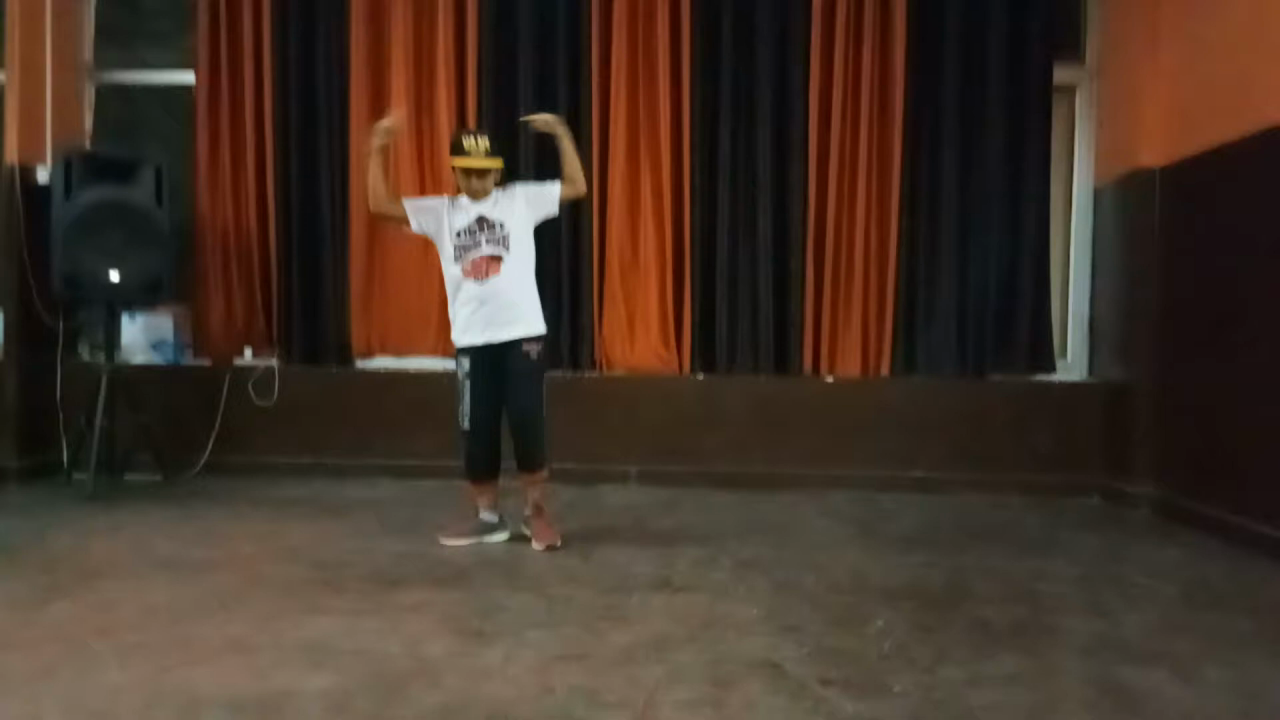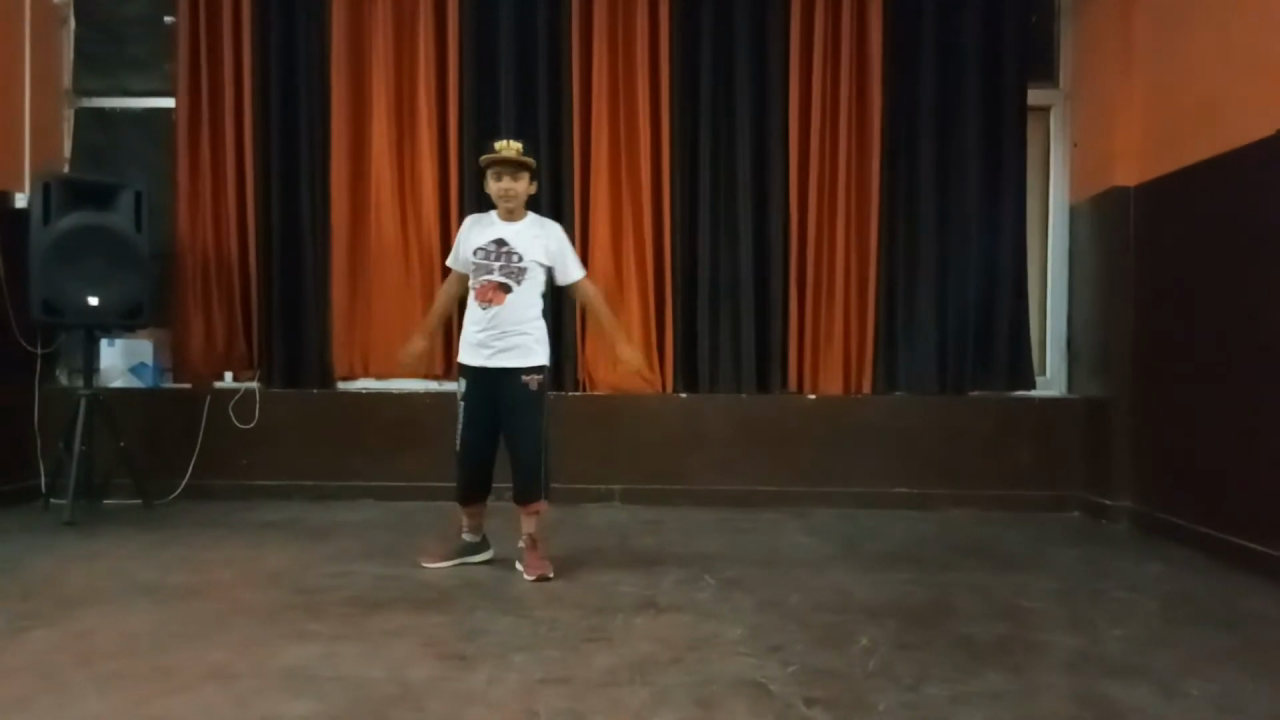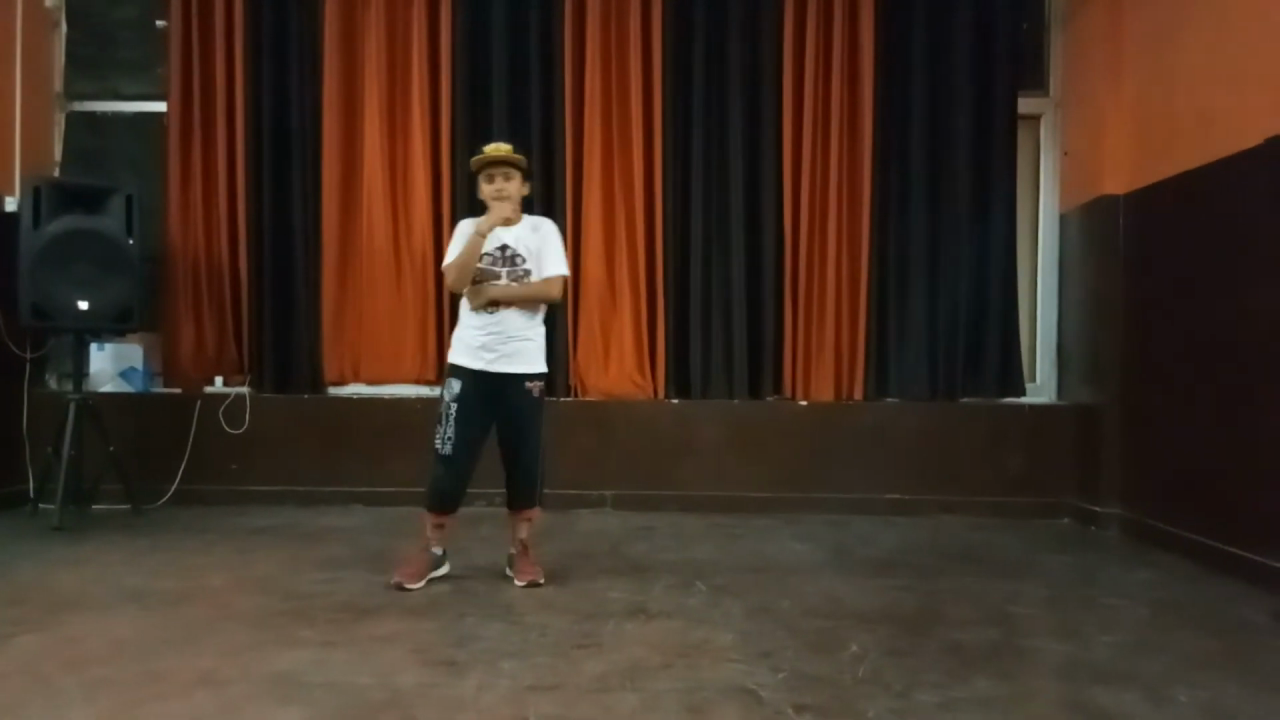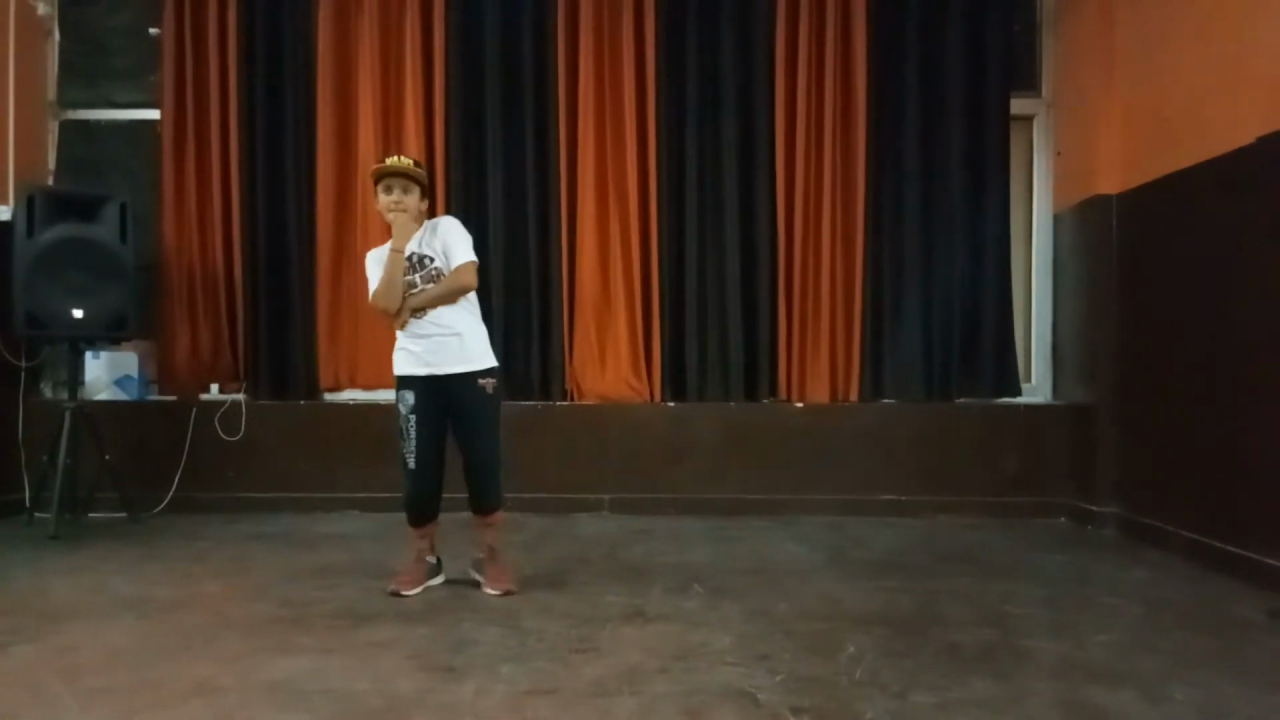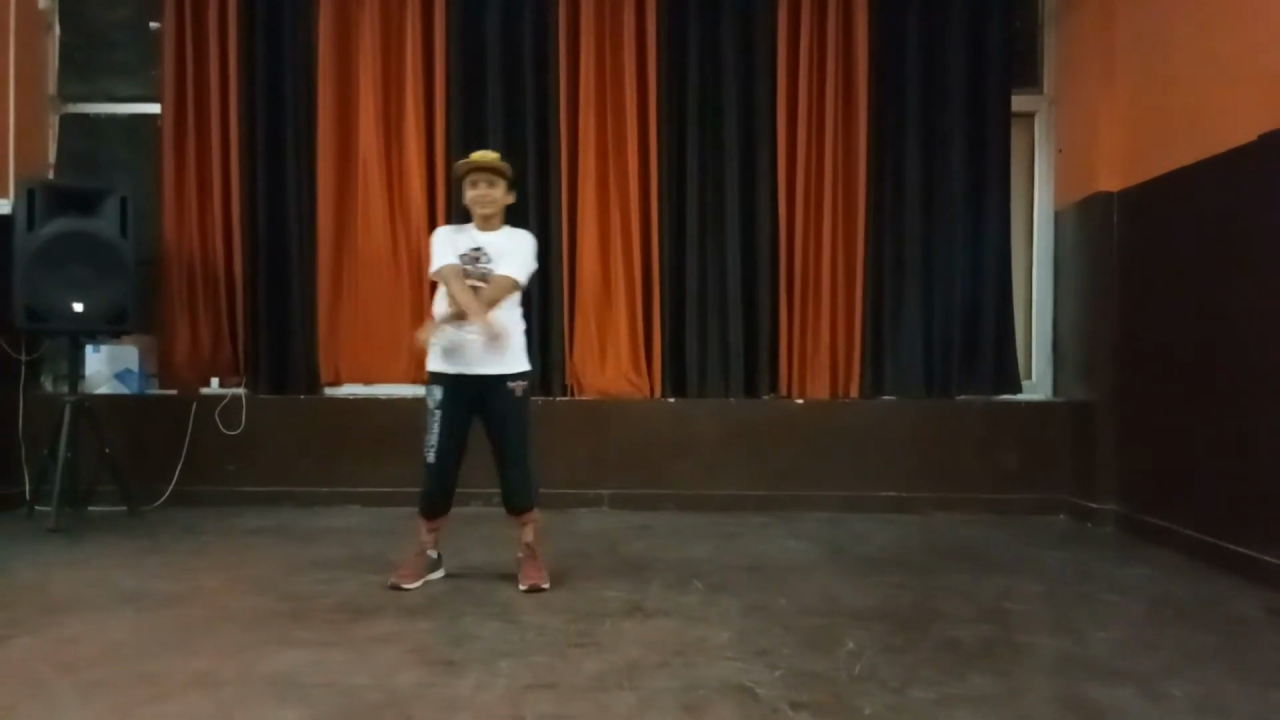
dt=0.7s
person 1, frame 1
left shoulder: (522, 200)
right shoulder: (440, 212)
left elbow: (576, 188)
right elbow: (381, 204)
left wrist: (561, 133)
right wrist: (378, 145)
left hip: (523, 335)
right hip: (472, 340)
left knee: (529, 424)
right knee: (477, 431)
left ankle: (537, 513)
right ankle: (487, 516)
person 1, frame 2
left shoulder: (548, 232)
right shoulder: (471, 227)
left elbow: (582, 288)
right elbow: (454, 284)
left wrist: (618, 340)
right wrist: (424, 334)
left hip: (525, 361)
right hip: (474, 360)
left knee: (527, 453)
right knee: (471, 453)
left ankle: (530, 545)
right ankle: (471, 537)
person 1, frame 3
left shoulder: (543, 230)
right shoulder: (467, 229)
left elbow: (552, 290)
right elbow: (456, 282)
left wrist: (489, 291)
right wrist: (486, 226)
left hip: (523, 365)
right hip: (469, 362)
left knee: (524, 460)
right knee: (452, 456)
left ankle: (520, 551)
right ankle: (432, 549)
person 1, frame 4
left shoulder: (447, 228)
right shoulder: (377, 257)
left elbow: (467, 279)
right elbow: (387, 306)
left wrist: (413, 302)
right wrist: (399, 245)
left hip: (471, 364)
right hip: (416, 371)
left knee: (483, 462)
right knee: (420, 468)
left ankle: (489, 554)
right ankle: (424, 558)
person 1, frame 5
left shoulder: (520, 241)
right shoulder: (446, 237)
left elbow: (497, 293)
right elbow: (450, 284)
left wrist: (439, 325)
right wrist: (474, 309)
left hip: (506, 371)
right hip: (448, 368)
left knee: (515, 463)
right knee: (439, 463)
left ankle: (530, 553)
right ankle: (427, 552)
